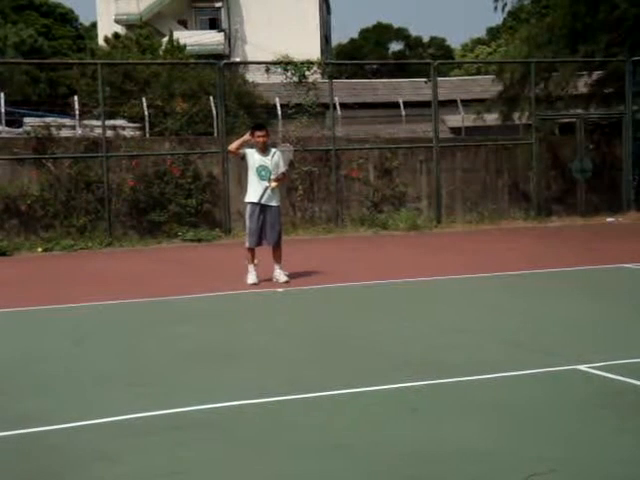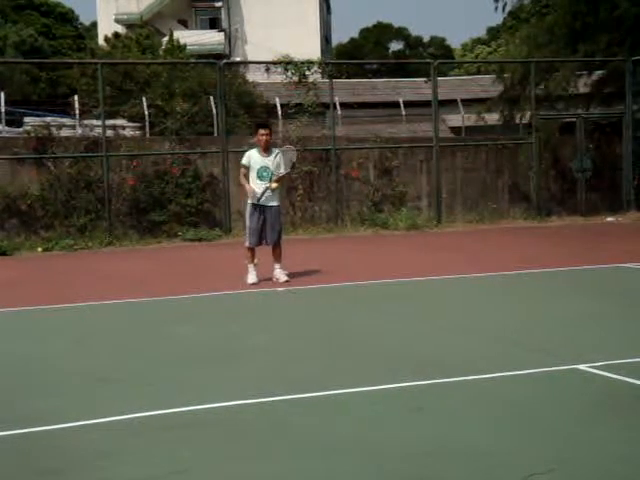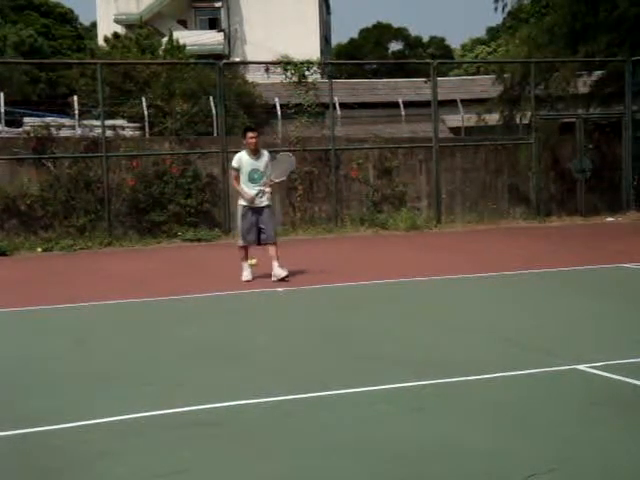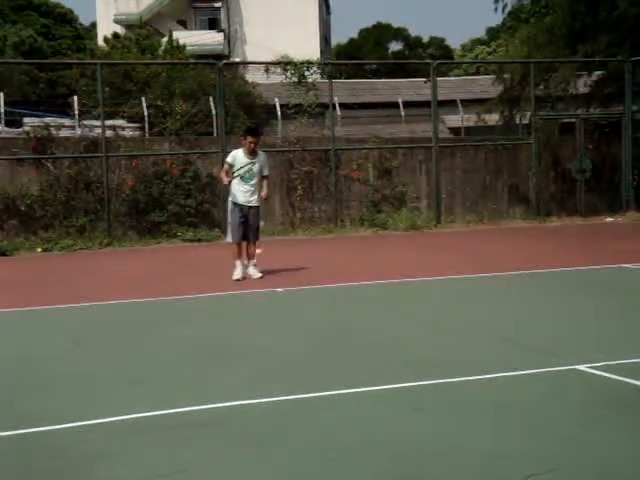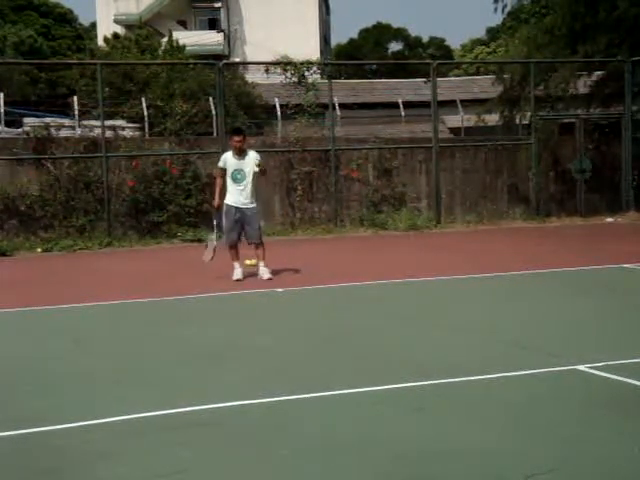
dt=1s
person 1, frame 1
left shoulder: (276, 154)
right shoulder: (249, 153)
left elbow: (283, 175)
right elbow: (231, 149)
left wrist: (278, 179)
right wrist: (245, 138)
left hip: (273, 201)
right hip: (254, 201)
left knee: (276, 238)
right knee: (251, 239)
left ankle: (278, 270)
right ankle: (251, 271)
person 1, frame 2
left shoulder: (278, 154)
right shoulder: (249, 155)
left elbow: (282, 175)
right elbow: (242, 176)
left wrist: (278, 179)
right wrist: (247, 187)
left hip: (273, 202)
right hip: (255, 202)
left knee: (276, 238)
right knee: (252, 239)
left ankle: (277, 270)
right ankle: (251, 271)
person 1, frame 3
left shoulder: (266, 155)
right shoulder: (239, 157)
right elbow: (234, 180)
left wrist: (270, 184)
right wrist: (245, 194)
left hip: (265, 203)
right hip: (246, 204)
left knee: (271, 237)
right knee: (244, 238)
left ankle: (276, 268)
right ankle: (246, 269)
person 1, frame 4
left shoulder: (262, 157)
right shoulder: (235, 155)
left elbow: (265, 177)
right elbow: (224, 171)
left wrist: (265, 190)
right wrist: (225, 178)
left hip: (253, 203)
right hip: (236, 202)
left knee: (252, 238)
right knee: (236, 237)
left ankle: (251, 266)
right ankle: (238, 267)
person 1, frame 5
left shoulder: (253, 156)
right shoulder: (225, 157)
left elbow: (263, 173)
right elbow: (220, 177)
left wrist: (260, 168)
right wrist: (217, 197)
left hip: (249, 204)
right hip: (231, 204)
left knee: (257, 238)
right knee: (231, 240)
left ankle: (262, 268)
right ankle: (237, 268)
